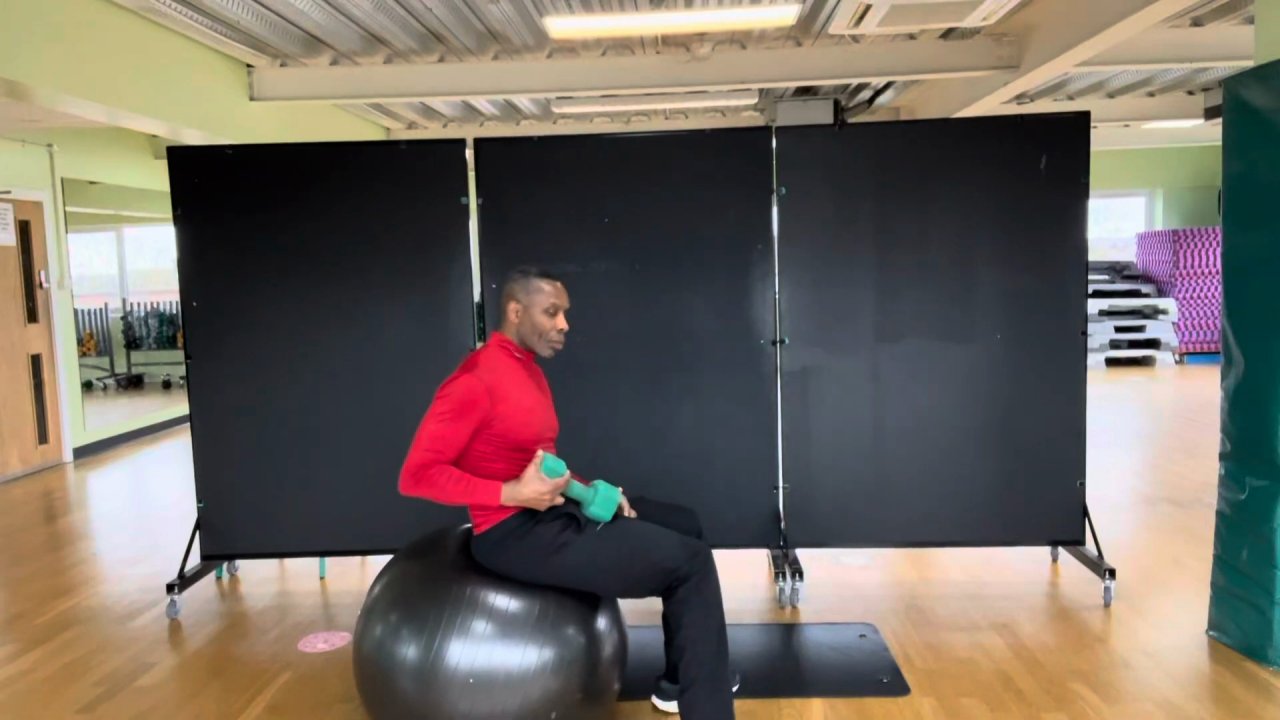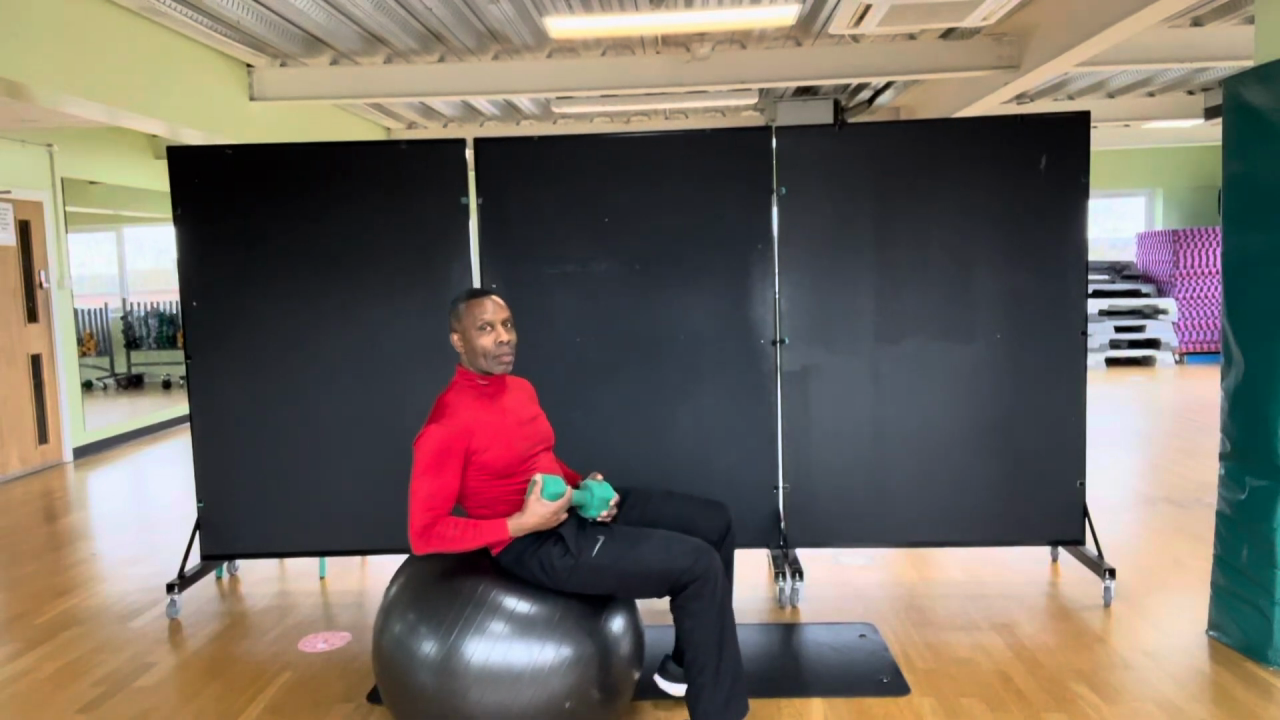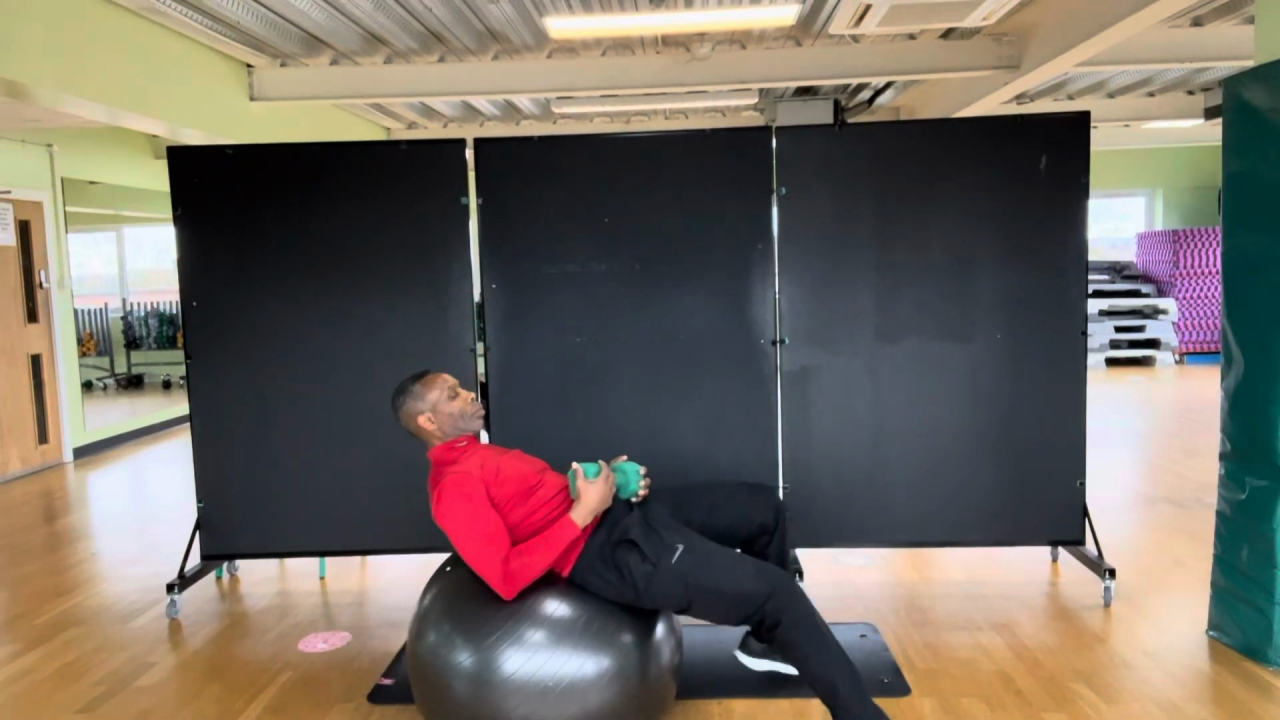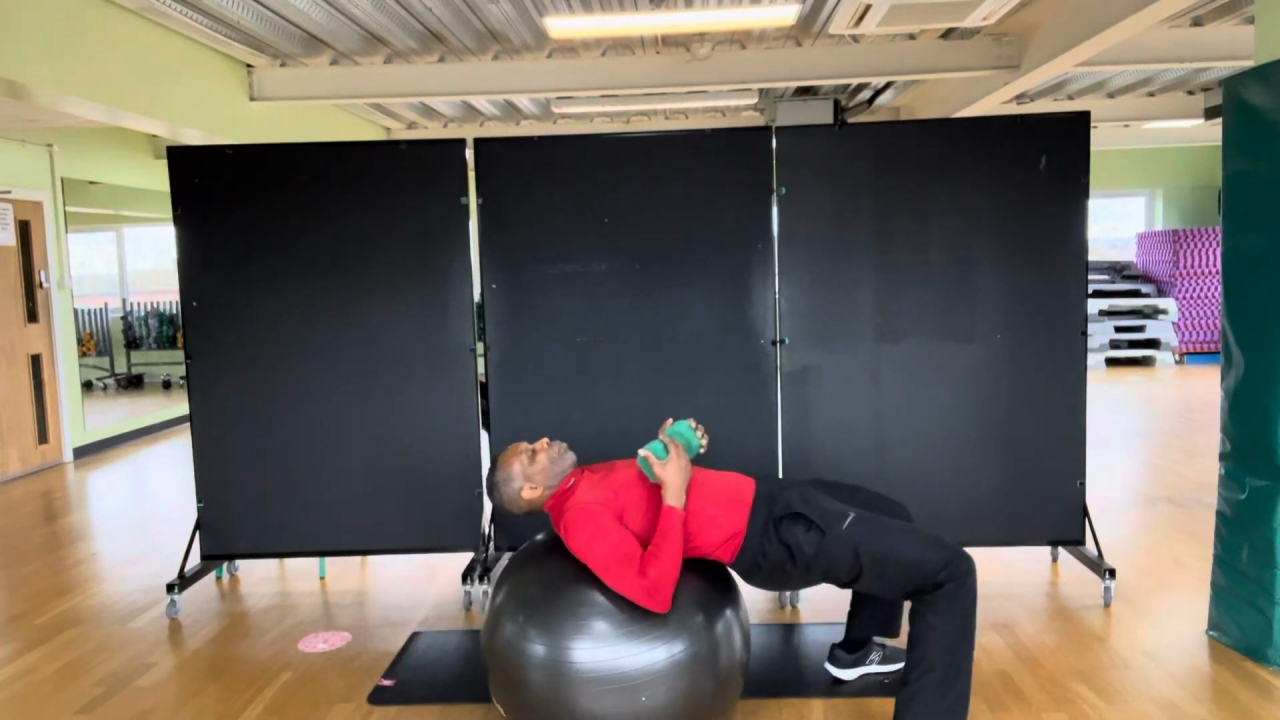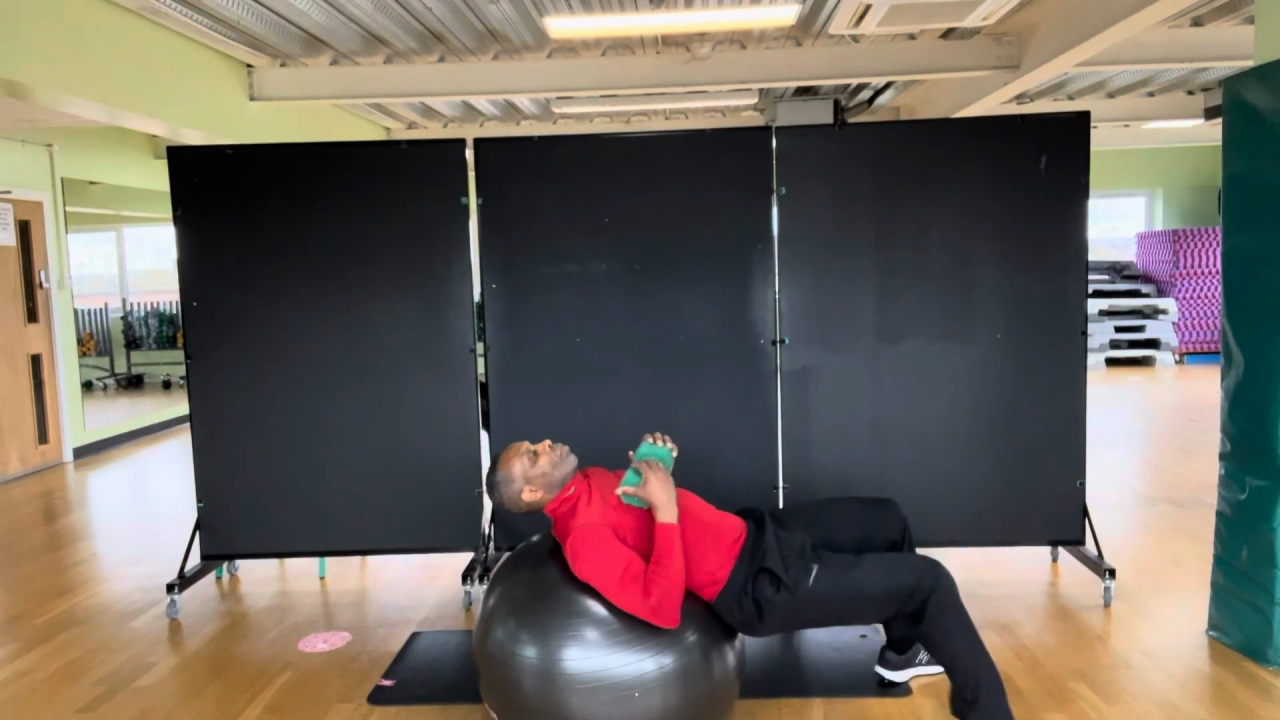
dt=1s
person 1, frame 1
left shoulder: (528, 371)
right shoulder: (476, 380)
right elbow: (416, 475)
right wrist: (512, 493)
left hip: (552, 512)
right hip: (517, 535)
left knee: (684, 525)
right knee: (690, 562)
left ankle: (681, 679)
person 1, frame 2
left shoulder: (521, 389)
right shoulder: (447, 426)
right elbow: (424, 533)
right wrist: (521, 523)
left hip: (576, 511)
right hip: (537, 545)
left knee: (714, 521)
right knee: (697, 566)
left ankle: (683, 665)
person 1, frame 3
left shoulder: (475, 456)
right shoulder: (455, 485)
right elbow: (506, 578)
left wrist: (608, 484)
right wrist: (584, 511)
left hip: (623, 515)
right hip: (613, 553)
left knee: (764, 507)
right knee: (776, 594)
left ankle: (763, 641)
person 1, frame 4
left shoulder: (582, 482)
right shoulder: (579, 515)
right elbow: (655, 591)
left wrist: (676, 451)
right wrist: (674, 491)
left hip: (769, 499)
right hip: (779, 534)
left knee: (896, 524)
right knee: (950, 569)
left ankle: (856, 648)
person 1, frame 5
left shoulder: (586, 484)
right shoulder: (582, 535)
right elbow: (664, 608)
left wrist: (653, 464)
right wrist: (665, 508)
left hip: (757, 530)
right hip: (761, 583)
left knee: (887, 518)
right knee: (927, 582)
left ankle: (903, 650)
